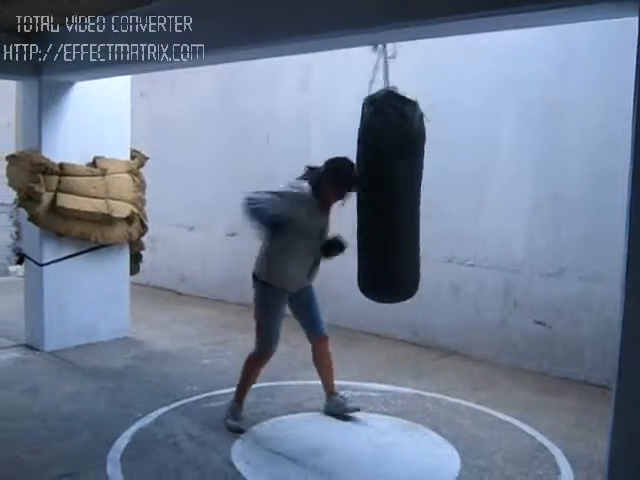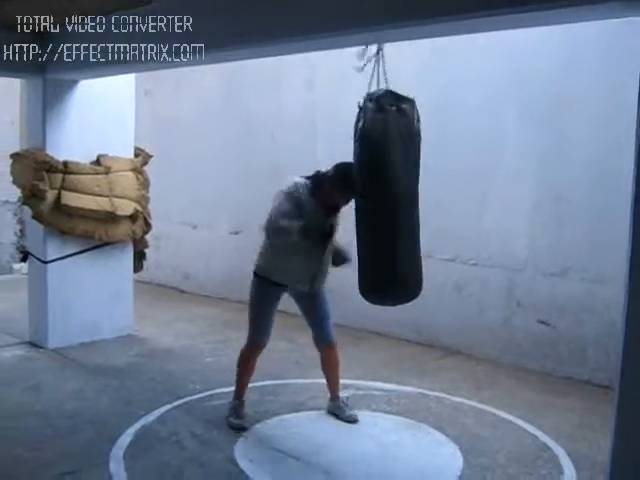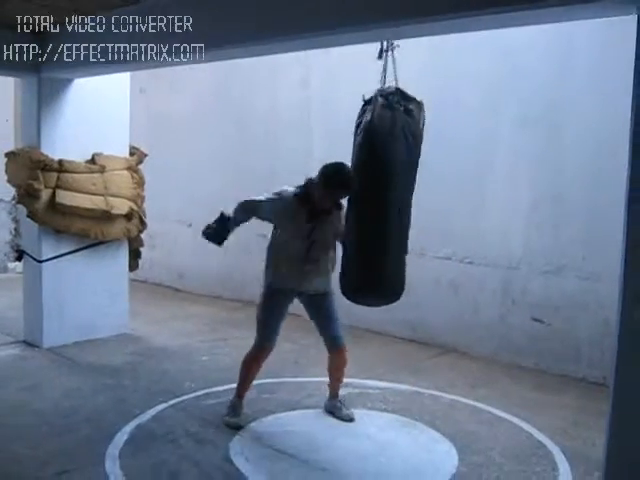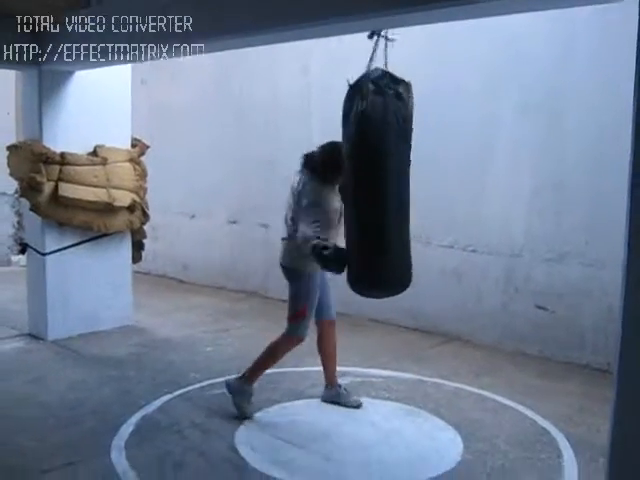
dt=0.2s
person 1, frame 1
left shoulder: (319, 203)
right shoulder: (300, 193)
right elbow: (254, 201)
left wrist: (330, 245)
right wrist: (271, 220)
left hip: (299, 281)
right hip: (272, 281)
left knee: (320, 339)
right knee: (265, 350)
left ankle: (333, 398)
right ankle: (236, 405)
person 1, frame 2
left shoulder: (333, 210)
right shoulder: (297, 192)
right elbow: (273, 227)
left wrist: (334, 252)
right wrist: (307, 231)
left hip: (309, 283)
right hip: (271, 276)
left knee: (328, 344)
right knee: (256, 344)
left ankle: (335, 400)
right ankle: (237, 403)
person 1, frame 3
left shoulder: (339, 214)
right shoulder: (286, 200)
right elbow: (249, 208)
right wrist: (225, 225)
left hip: (318, 287)
right hip: (281, 283)
left knee: (338, 348)
right knee: (264, 346)
left ankle: (334, 399)
right ankle: (237, 401)
person 1, frame 4
left shoulder: (316, 182)
right shoulder: (313, 189)
right elbow: (307, 232)
left hip: (313, 265)
right hip: (302, 265)
left knee: (327, 322)
right knee: (296, 334)
left ankle: (332, 387)
right ankle: (243, 383)
